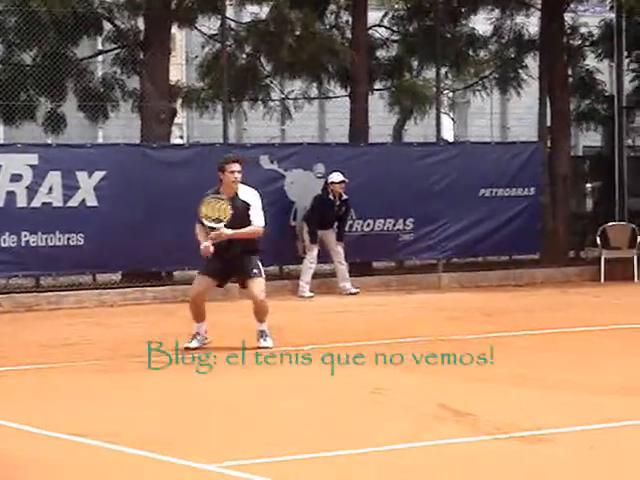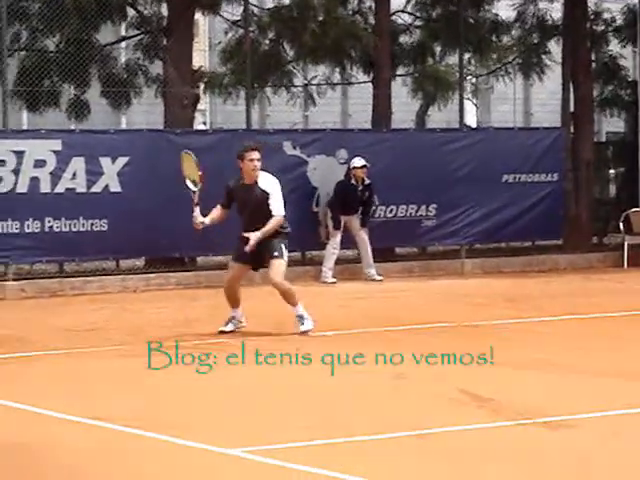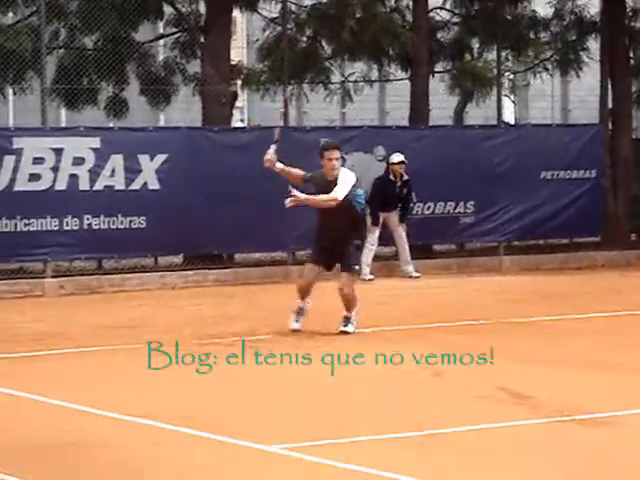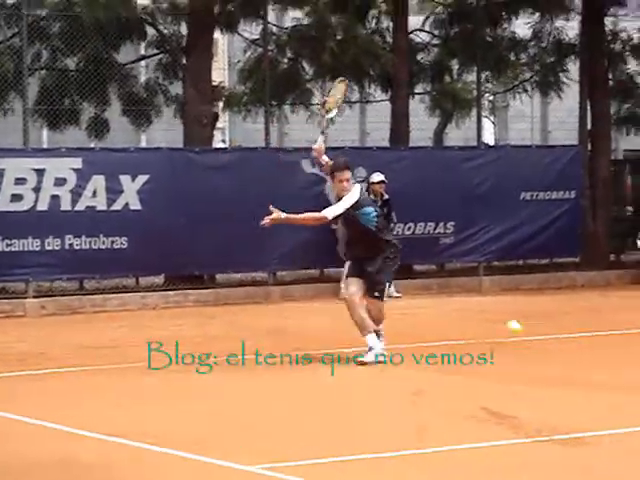
dt=0.3s
person 1, frame 1
left shoulder: (250, 195)
left elbow: (258, 229)
right elbow: (200, 224)
left wrist: (229, 233)
right wrist: (204, 242)
left hip: (247, 253)
right hip: (219, 253)
left knee: (259, 297)
right knee: (196, 294)
left ankle: (262, 332)
right ankle: (200, 334)
person 1, frame 2
left shoulder: (270, 182)
right shoulder: (234, 186)
left elbow: (279, 217)
right elbow: (223, 208)
left wrist: (259, 234)
right wrist: (206, 220)
left hip: (274, 237)
right hip: (249, 238)
left knee: (277, 279)
right knee: (230, 282)
left ankle: (301, 315)
right ankle: (237, 317)
person 1, frame 3
left shoulder: (348, 177)
right shoulder: (319, 177)
left elbow: (332, 200)
right elbow: (301, 177)
left wrist: (305, 198)
right wrist: (278, 166)
left hip: (350, 239)
right hip: (325, 238)
left knee: (346, 288)
right knee: (305, 283)
left ankle: (349, 317)
right ankle: (302, 306)
person 1, frame 4
left shoulder: (355, 195)
right shoulder: (342, 190)
left elbow: (321, 218)
right elbow: (334, 170)
left wrist: (284, 217)
right wrist: (323, 159)
left hip: (382, 253)
right hip: (359, 254)
left knee: (374, 309)
right knee: (352, 299)
left ankle: (377, 333)
right ankle: (375, 346)
